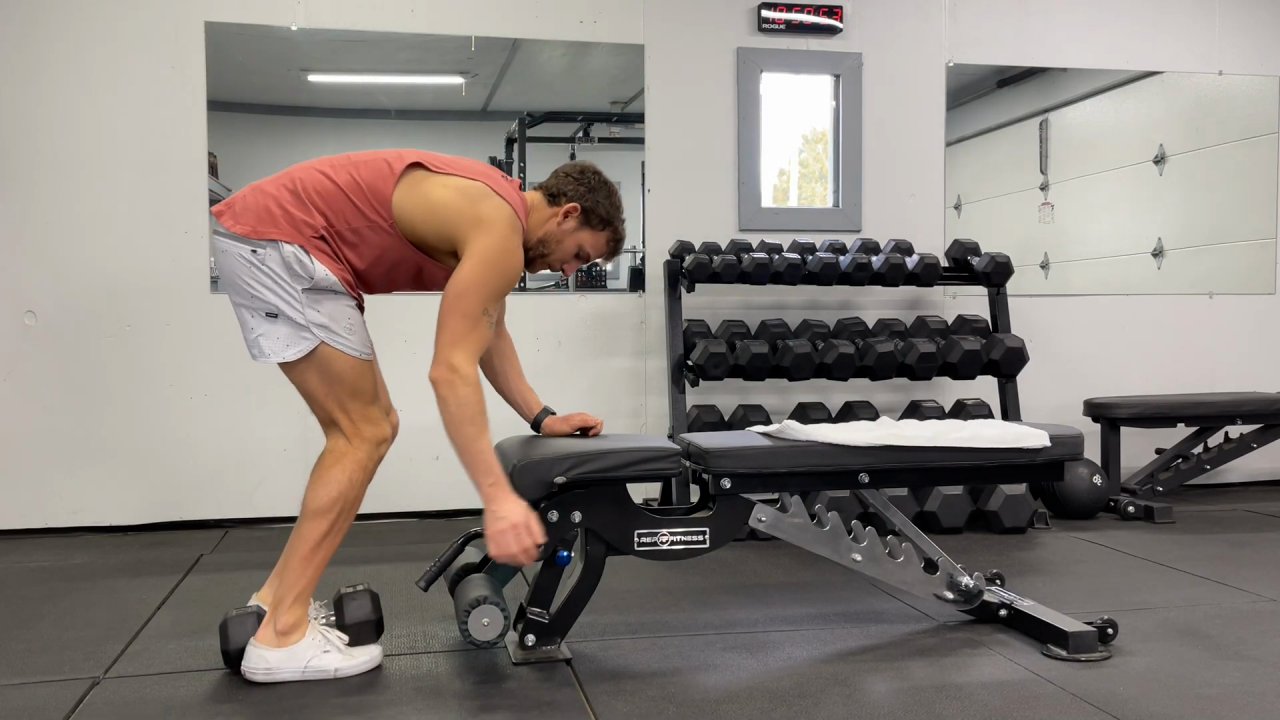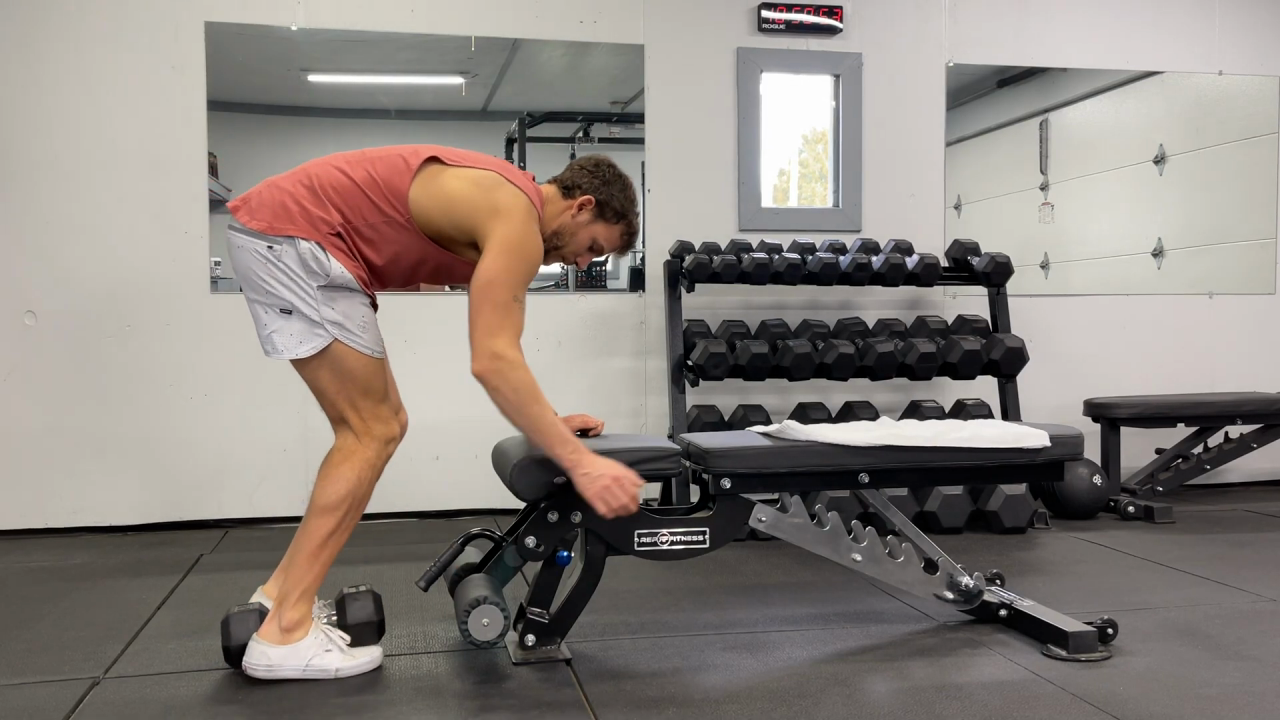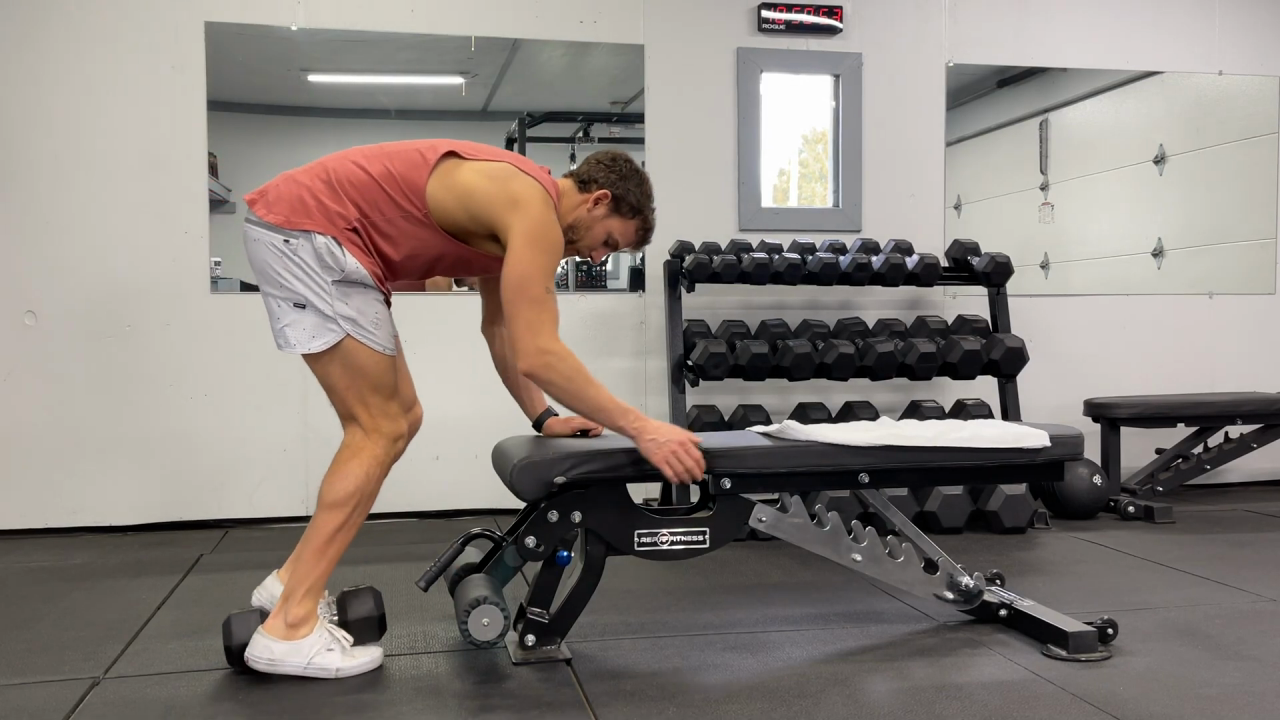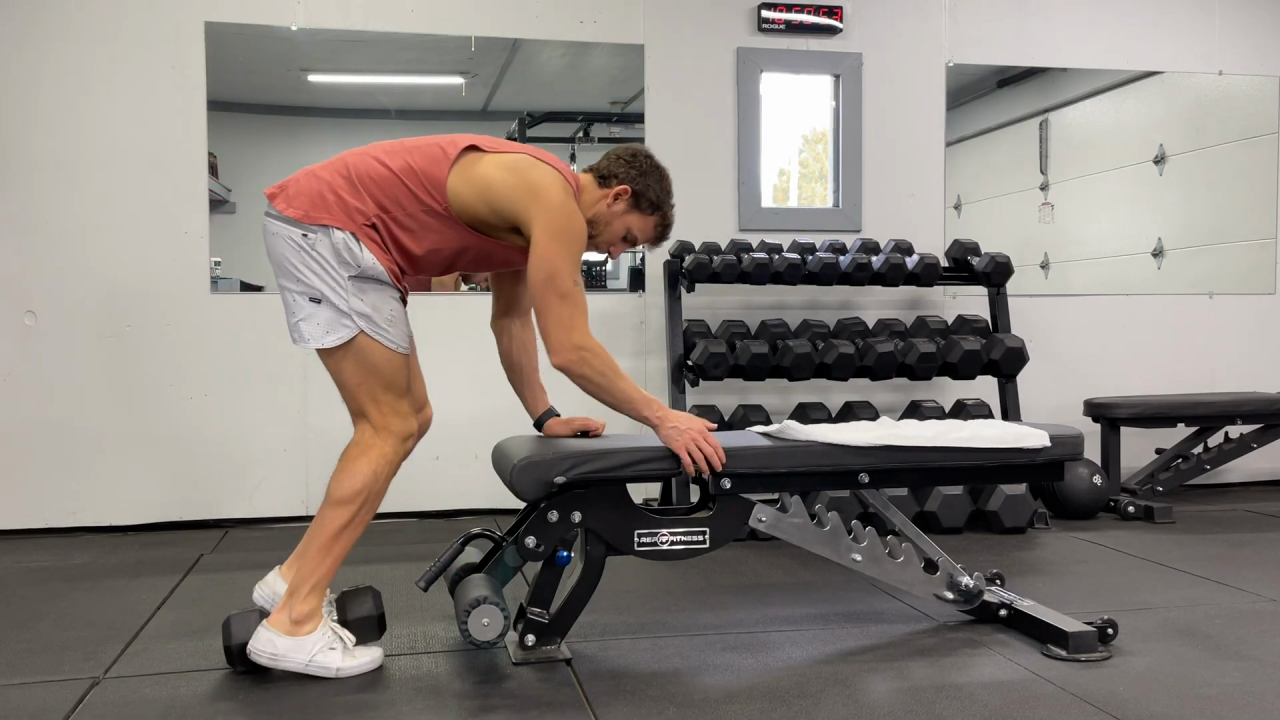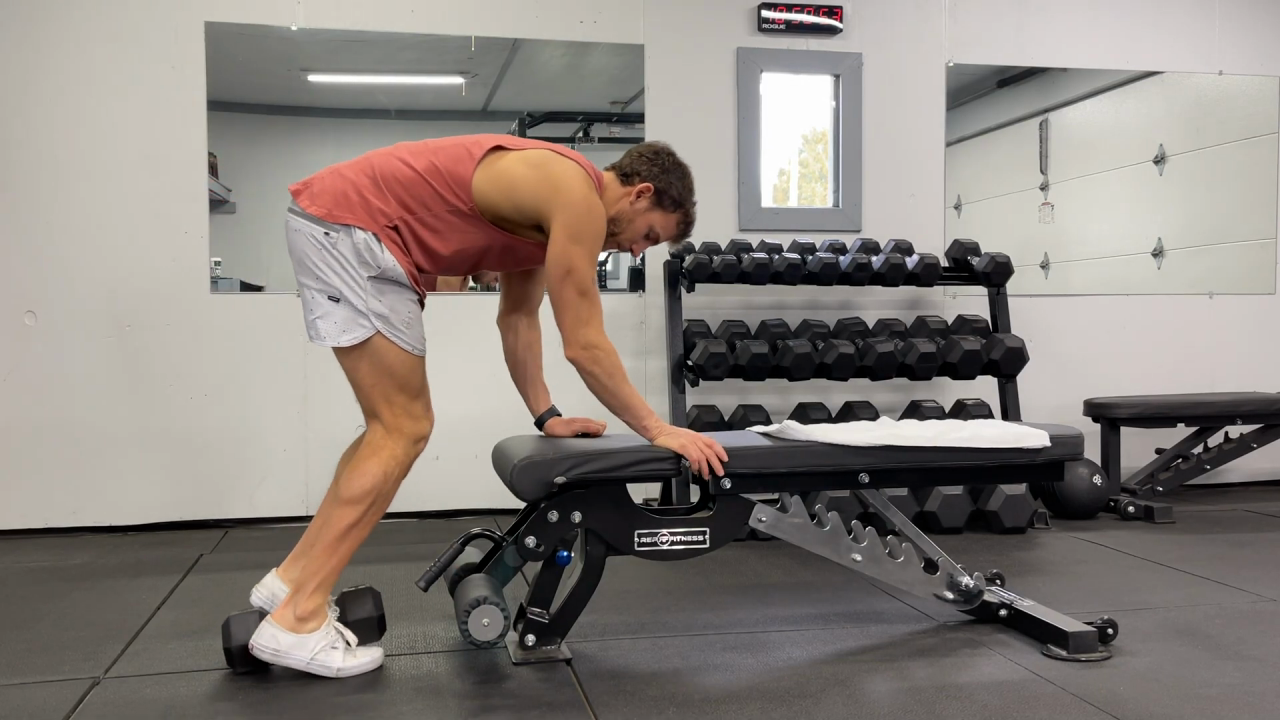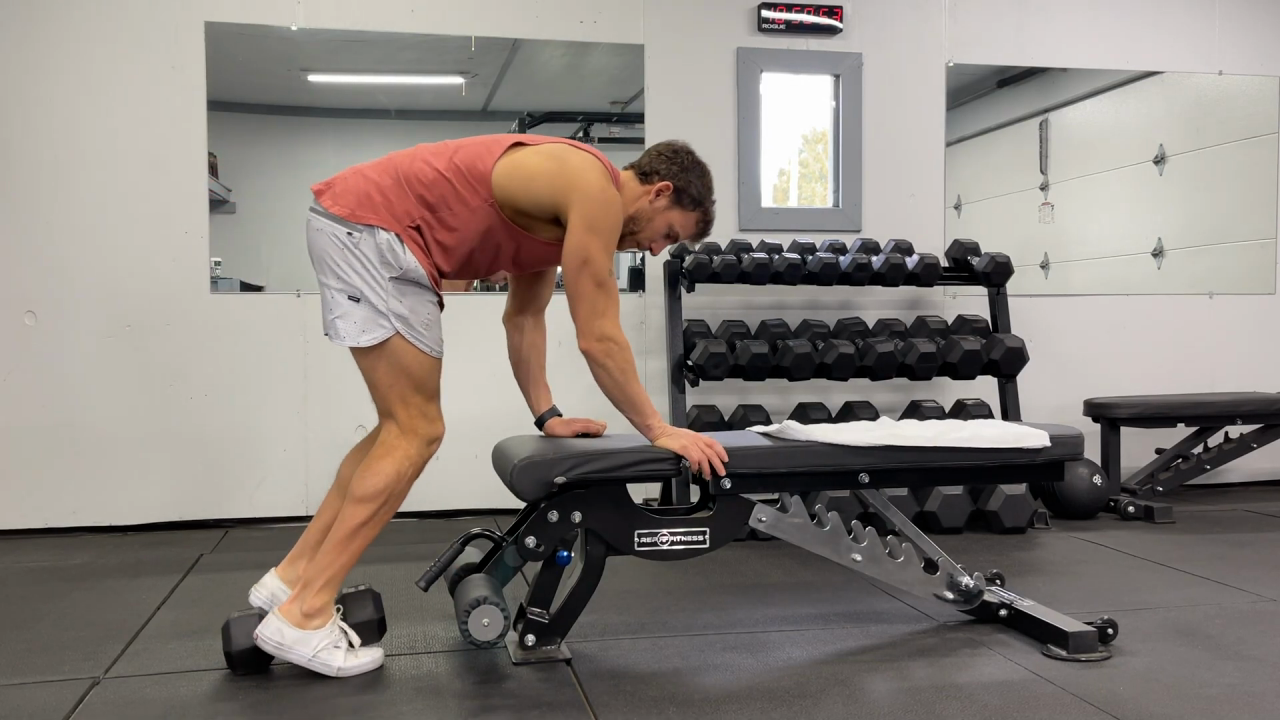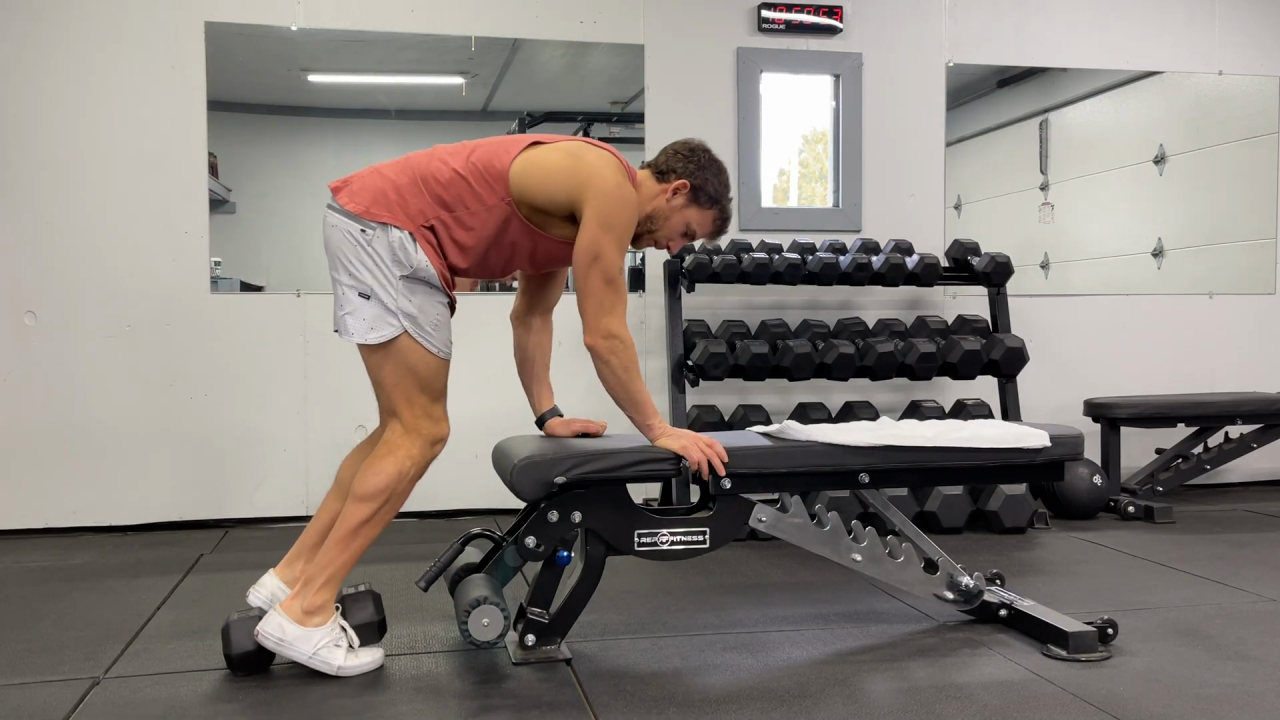
dt=0.1s
person 1, frame 1
left shoulder: (497, 208)
right shoulder: (499, 232)
left elbow: (488, 336)
right elbow: (452, 370)
left wrist: (541, 417)
right wrist: (497, 497)
left hip: (266, 237)
right hip: (276, 241)
left knee: (367, 429)
right knee: (364, 434)
left ankle: (277, 599)
right ankle: (282, 636)
person 1, frame 2
left shoulder: (501, 207)
right shoulder: (518, 220)
left elbow: (497, 339)
right elbow: (494, 361)
left wrist: (549, 421)
right wrist: (576, 460)
left hip: (280, 237)
right hip: (293, 237)
left knee: (386, 425)
right knee: (371, 435)
left ankle: (284, 590)
right ankle: (285, 634)
person 1, frame 3
left shoulder: (521, 203)
right shoulder: (535, 215)
left elbow: (501, 327)
right elbow: (536, 355)
left wrist: (543, 418)
right wrist: (639, 428)
left hip: (298, 229)
right hip: (307, 230)
left knee: (396, 419)
right knee: (382, 430)
left ankle: (293, 584)
right ankle: (288, 630)
person 1, frame 4
left shoulder: (537, 201)
right shoulder: (556, 204)
left elbow: (511, 321)
right elbow: (570, 348)
left wrist: (544, 416)
right wrist: (662, 419)
left hip: (327, 226)
right hip: (324, 225)
left knee: (401, 420)
right knee: (392, 428)
left ankle: (295, 577)
right ankle: (294, 624)
person 1, frame 5
left shoulder: (551, 204)
right shoulder: (581, 201)
left elbow: (518, 319)
right elbow: (585, 345)
left wrist: (545, 416)
right wrist: (657, 430)
left hip: (337, 224)
right hip: (347, 225)
left knee: (399, 423)
right knee: (403, 429)
left ankle: (293, 578)
right ankle: (297, 622)
person 1, frame 6
left shoulder: (570, 200)
right shoulder: (597, 192)
left elbow: (523, 317)
right elbow: (598, 338)
left wrist: (546, 415)
right wrist: (657, 430)
left hip: (365, 227)
right hip: (368, 226)
left knee: (403, 429)
right knee: (416, 433)
left ankle: (292, 577)
right ankle: (304, 618)
person 1, frame 7
left shoulder: (580, 203)
right shoulder: (614, 190)
left elbow: (532, 317)
right elbow: (604, 335)
left wrist: (547, 415)
right wrist: (658, 430)
left hip: (373, 225)
right hip: (383, 226)
left knee: (405, 429)
right knee: (420, 433)
left ankle: (291, 578)
right ankle: (306, 615)
